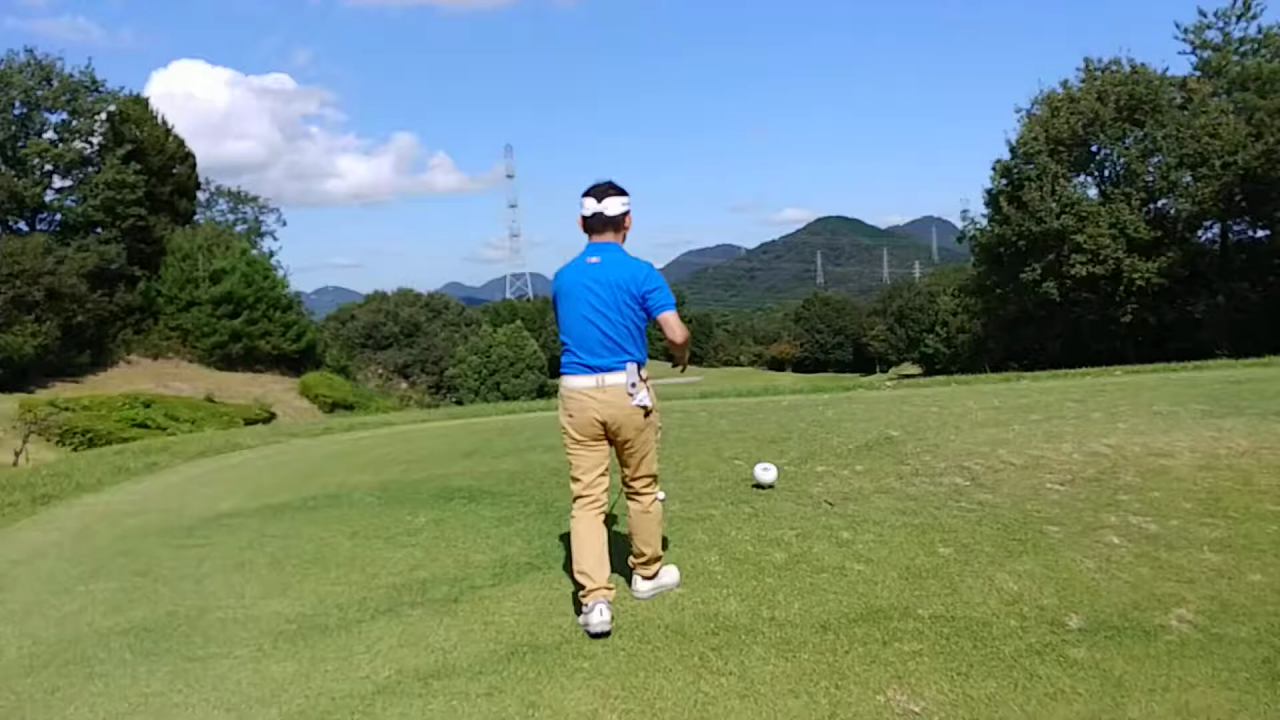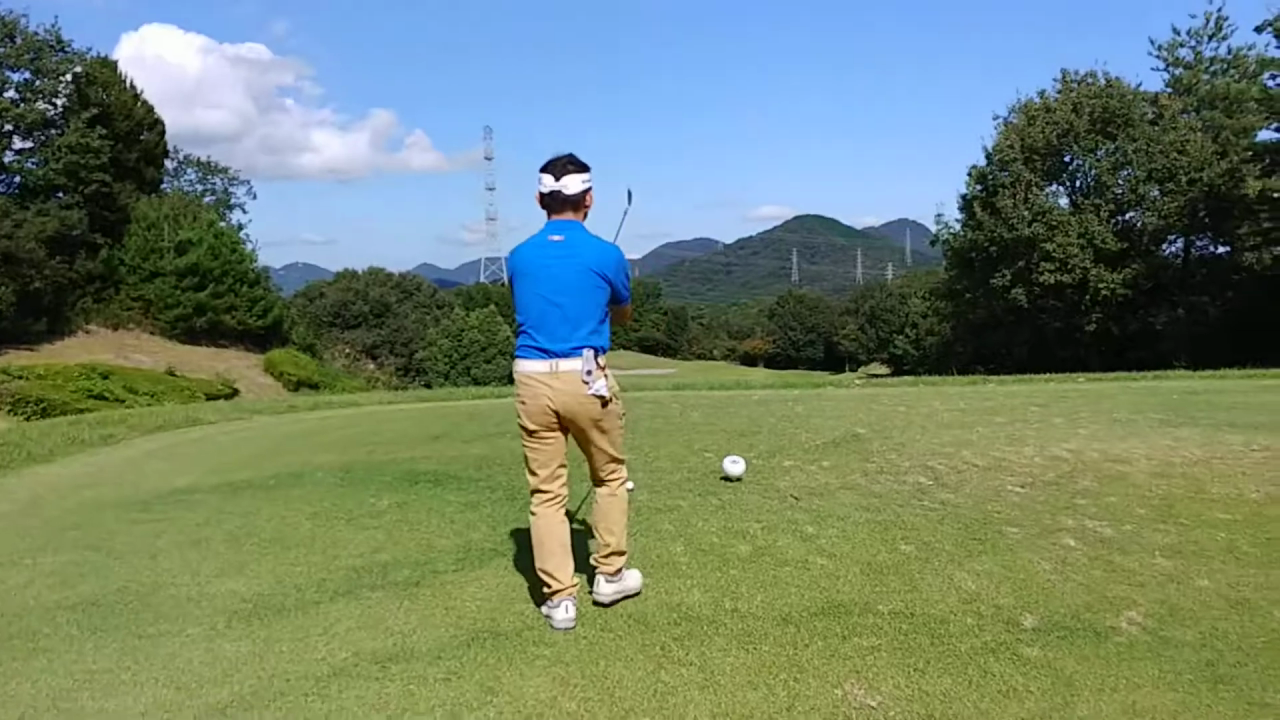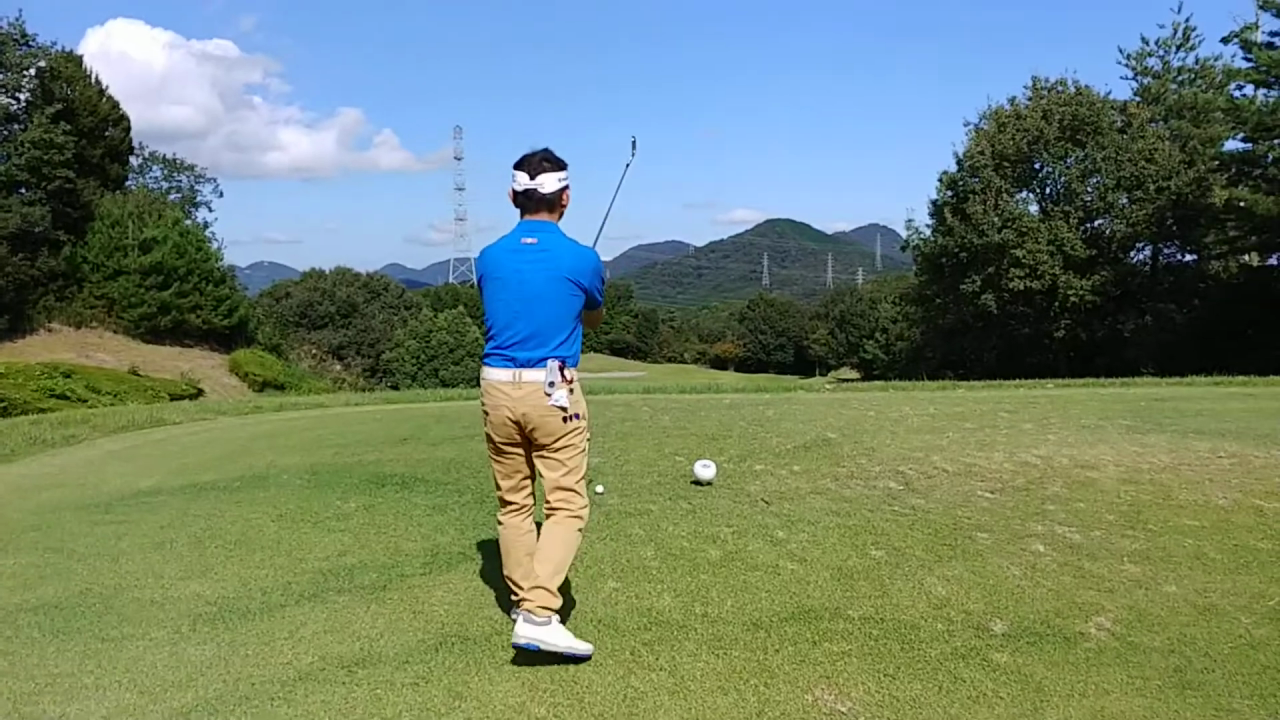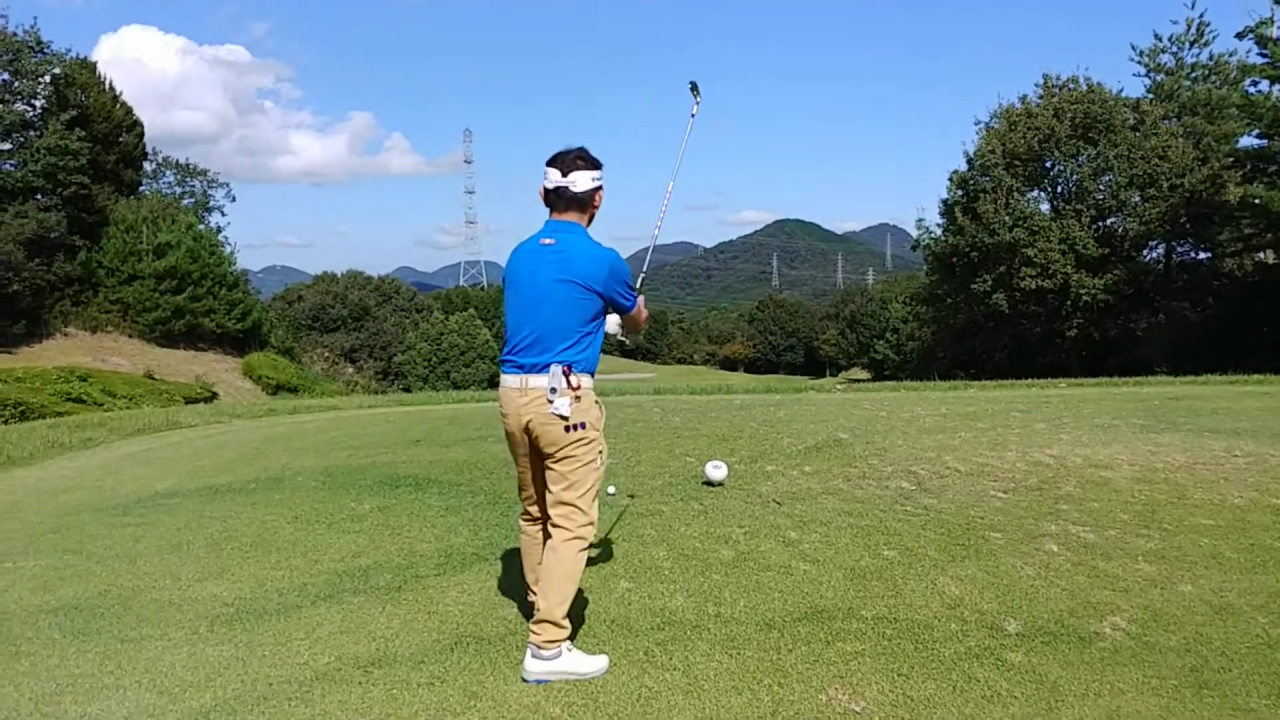
dt=0.3s
person 1, frame 1
left shoulder: (563, 278)
right shoulder: (643, 272)
right elbow: (678, 336)
right wrist: (680, 358)
left hip: (577, 394)
right hip: (628, 392)
left knee: (587, 499)
right knee: (642, 488)
left ankle: (595, 603)
right ankle: (647, 573)
person 1, frame 2
left shoulder: (518, 257)
right shoulder: (607, 255)
right elbow: (622, 315)
left hip: (533, 381)
right hip: (587, 380)
left knee: (546, 493)
right knee: (610, 476)
left ankle: (559, 598)
right ankle: (610, 574)
person 1, frame 3
left shoulder: (489, 258)
right shoulder: (582, 259)
right elbow: (594, 319)
left hip: (498, 389)
right hip: (554, 392)
left knee: (514, 503)
right knee: (566, 506)
left ankle: (525, 601)
right ankle: (539, 617)
person 1, frame 4
left shoulder: (519, 257)
right shoulder: (603, 261)
right elbow: (637, 322)
right wrist: (621, 314)
left hip: (514, 395)
right hip: (567, 400)
left knee: (535, 512)
right knee: (572, 523)
left ankle: (543, 603)
right ankle: (546, 647)
